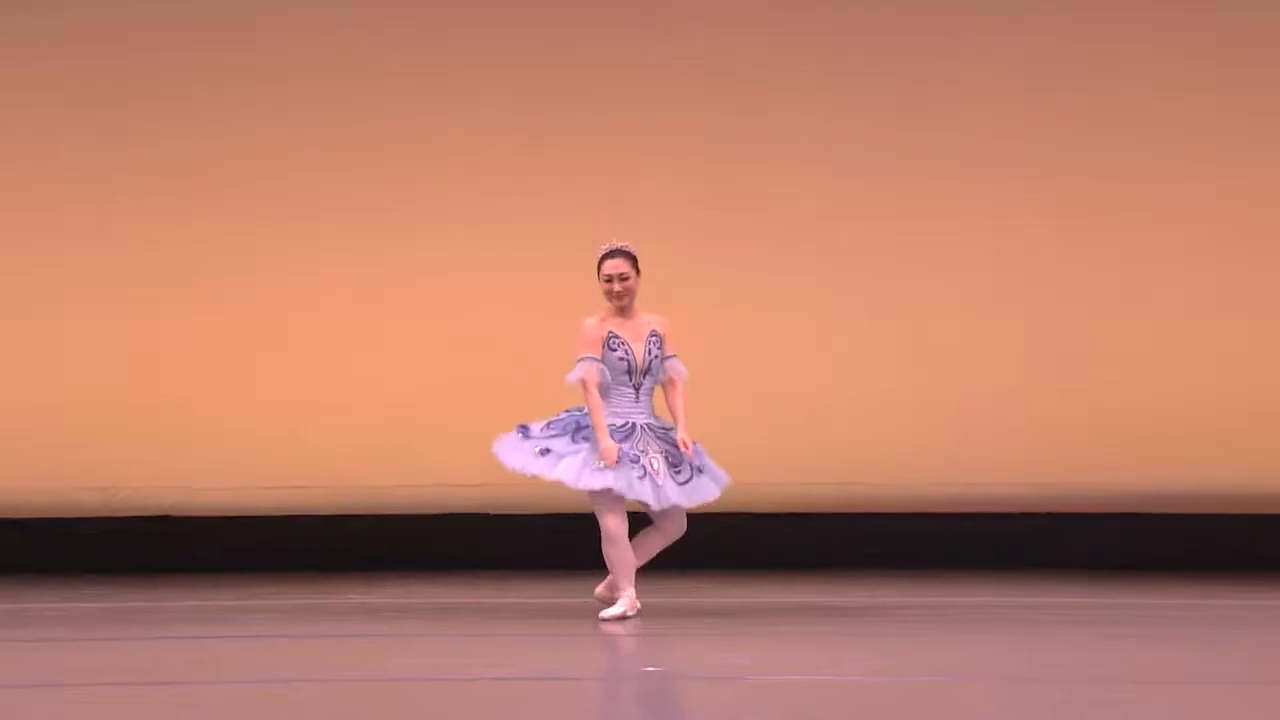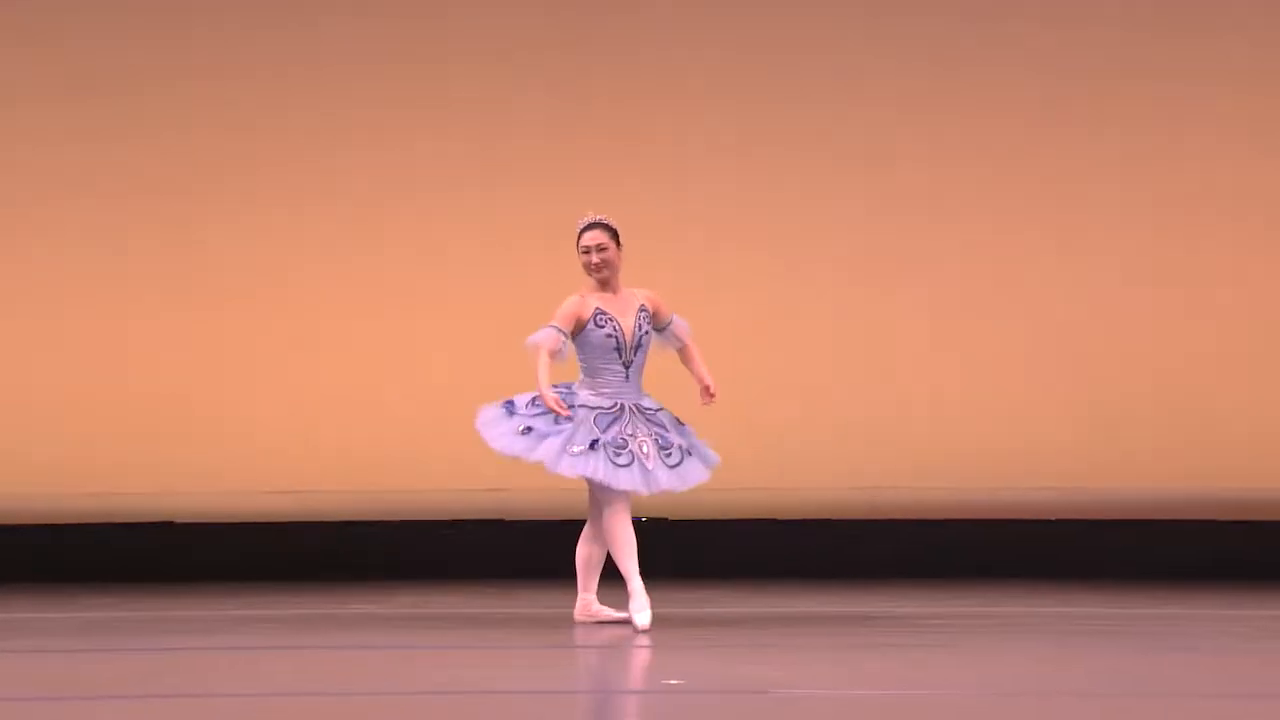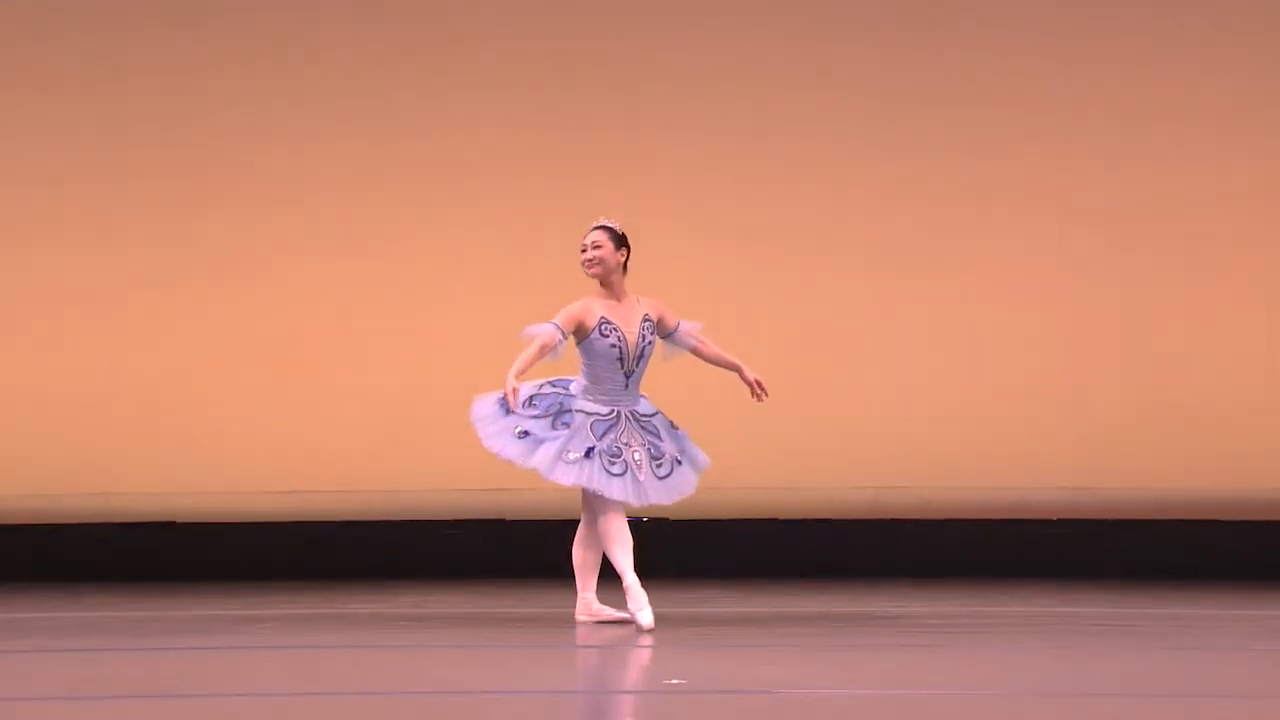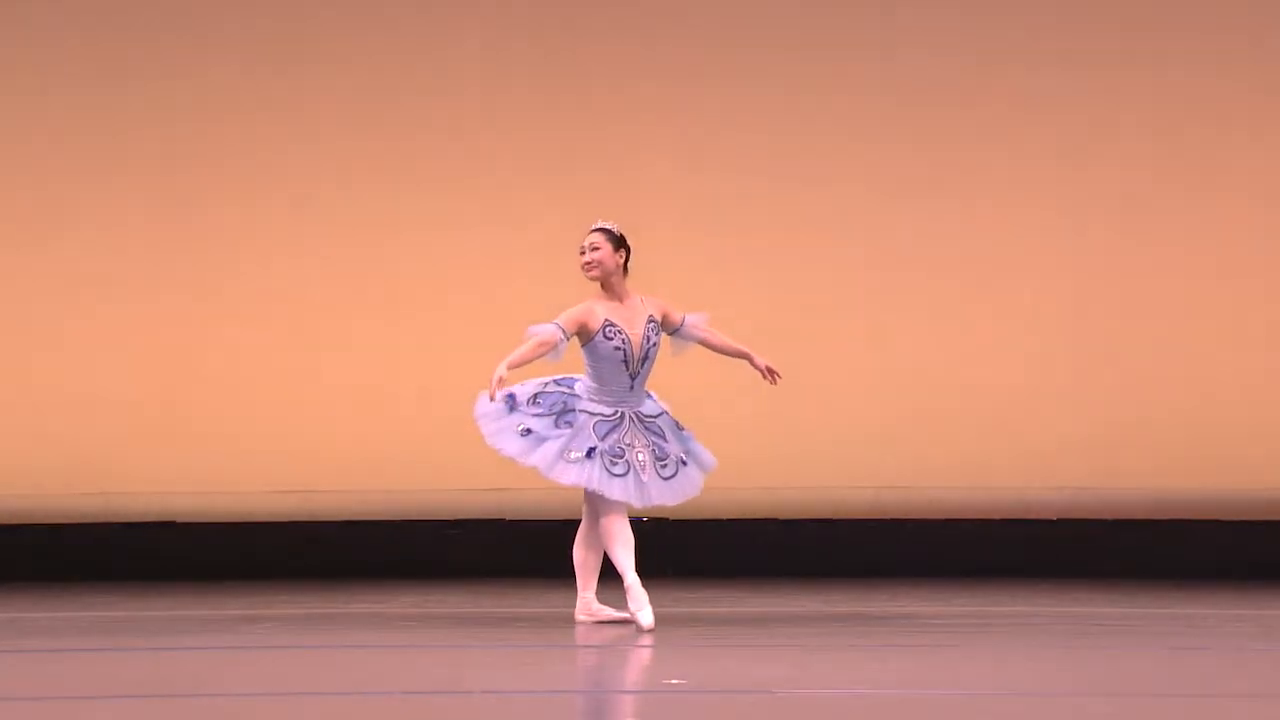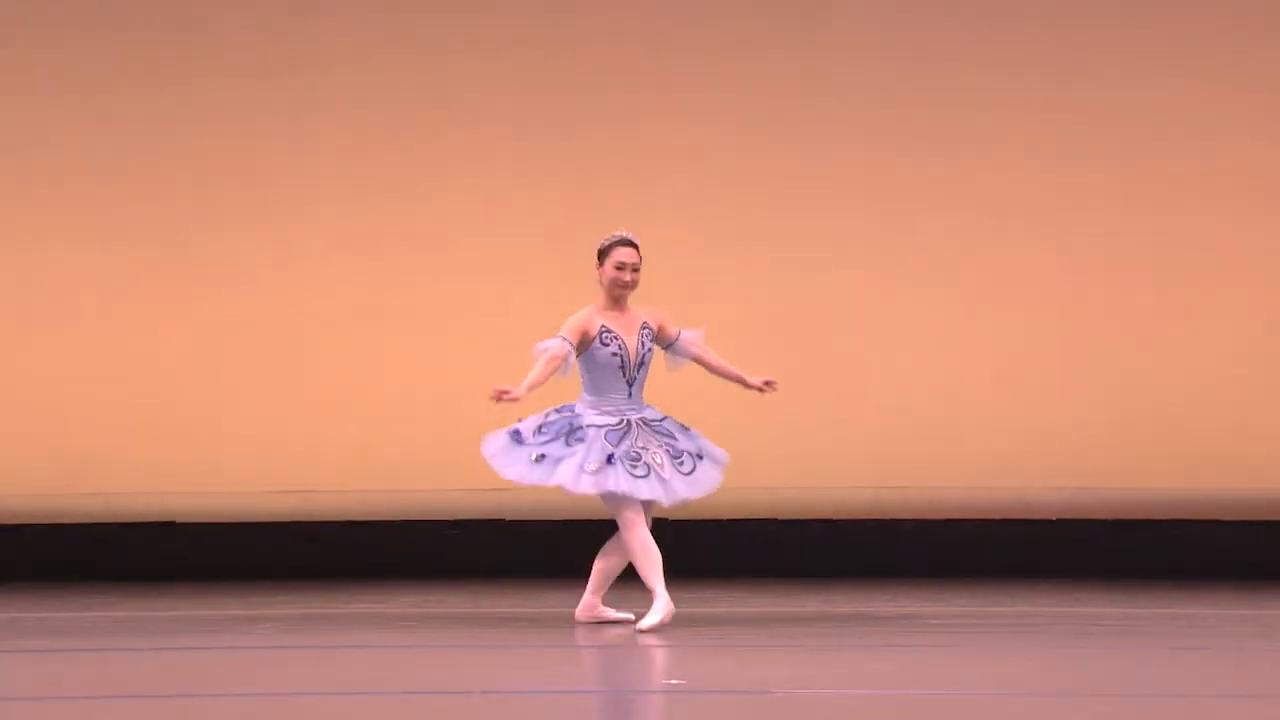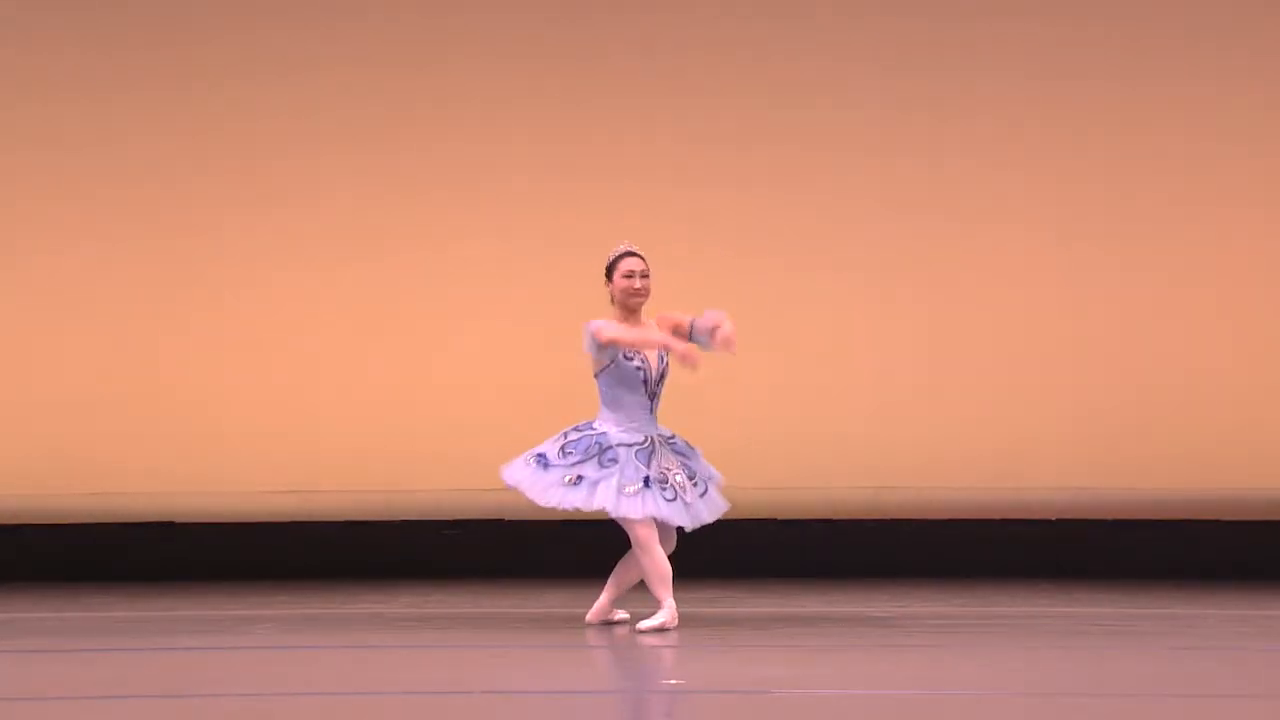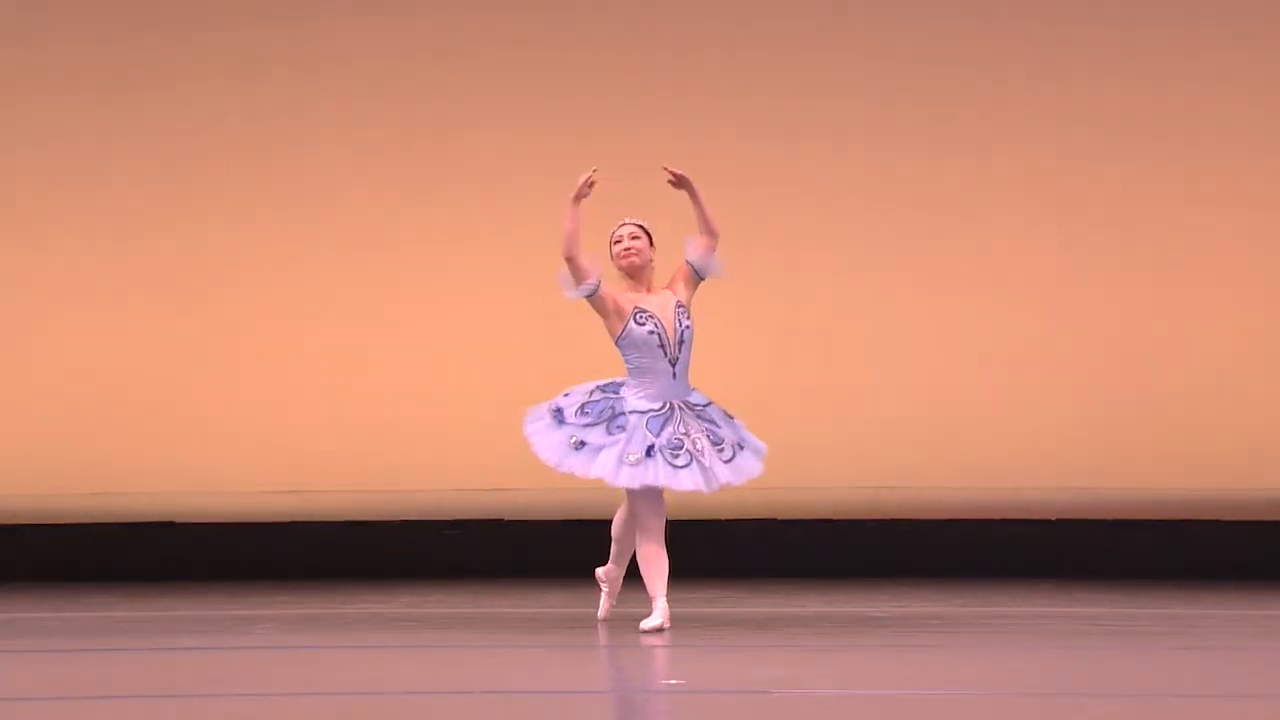
dt=0.7s
person 1, frame 1
left shoulder: (659, 326)
right shoulder: (594, 327)
left elbow: (673, 382)
right elbow: (589, 387)
left wrist: (681, 430)
right wrist: (603, 437)
left hip: (649, 436)
right hip: (605, 435)
left knee: (673, 524)
right knee: (613, 526)
left ankle: (613, 584)
right ankle: (626, 595)
person 1, frame 2
left shoulder: (647, 300)
right shoulder: (578, 305)
left elbow: (680, 339)
right elbow: (546, 348)
left wrist: (703, 377)
right wrist: (544, 388)
left hip: (636, 415)
right hip: (591, 415)
left knee: (603, 511)
right knee: (614, 504)
left ankle: (587, 602)
right ankle: (637, 591)
person 1, frame 3
left shoulder: (651, 310)
right shoulder: (583, 311)
left elbow: (694, 341)
right elbow: (542, 341)
left wrist: (741, 369)
right wrist: (513, 374)
left hip: (631, 419)
right hip: (588, 419)
left knee: (596, 511)
right knee: (608, 507)
left ankle: (587, 601)
person 1, frame 4
left shoulder: (654, 307)
right shoulder: (587, 313)
left elbow: (701, 332)
right elbow: (544, 339)
left wrist: (751, 356)
right wrist: (506, 366)
left hip: (635, 420)
right hip: (593, 418)
left knee: (599, 511)
right knee: (611, 507)
left ankle: (587, 601)
person 1, frame 5
left shoulder: (649, 320)
right shoulder: (586, 321)
left elbow: (696, 350)
right elbow: (553, 355)
left wrist: (745, 379)
right wrist: (523, 389)
left hip: (641, 429)
right hip: (597, 432)
left knee: (636, 523)
right knee: (631, 517)
left ankle: (591, 603)
right ankle: (661, 598)
person 1, frame 6
left shoulder: (665, 327)
right shoulder: (605, 330)
left elbow: (713, 323)
right elbow: (609, 335)
left wrist: (724, 328)
right wrist: (667, 342)
left hip: (653, 446)
right hip: (614, 447)
left knee: (663, 540)
right knee: (645, 534)
left ankle: (602, 607)
right ankle: (668, 606)
person 1, frame 7
left shoulder: (679, 292)
right shoulder: (613, 303)
left elbow: (709, 239)
right elbow: (571, 256)
left wrist: (690, 190)
right wrist: (576, 202)
left hip: (681, 415)
right hip: (638, 417)
left knee: (640, 504)
right knee: (648, 513)
left ankle: (612, 573)
right ankle: (660, 605)
